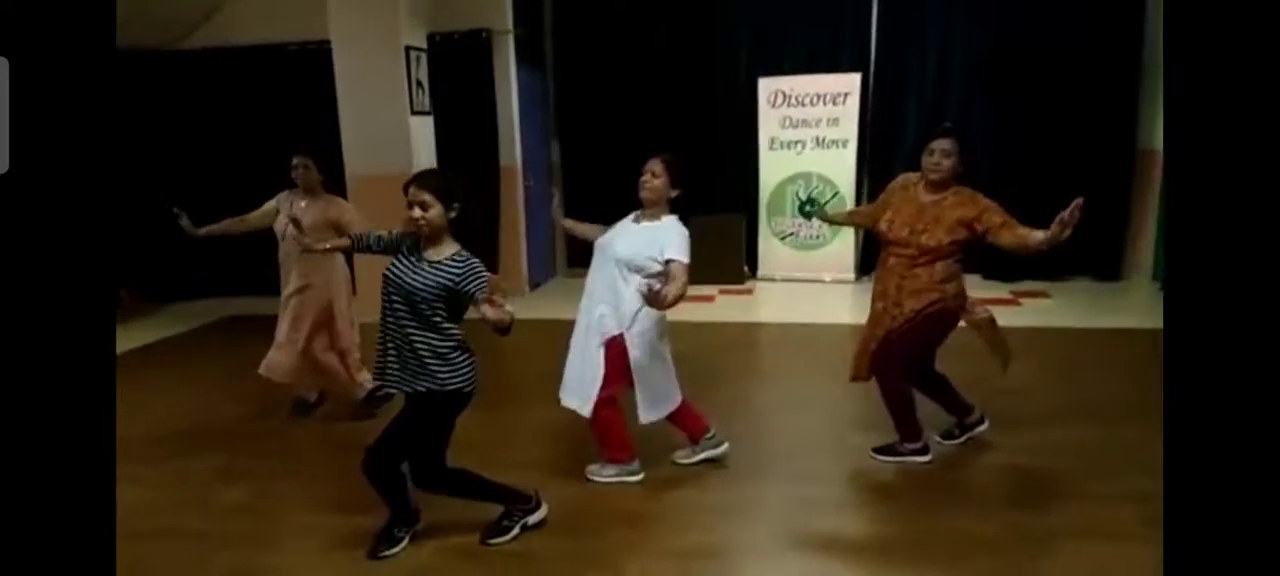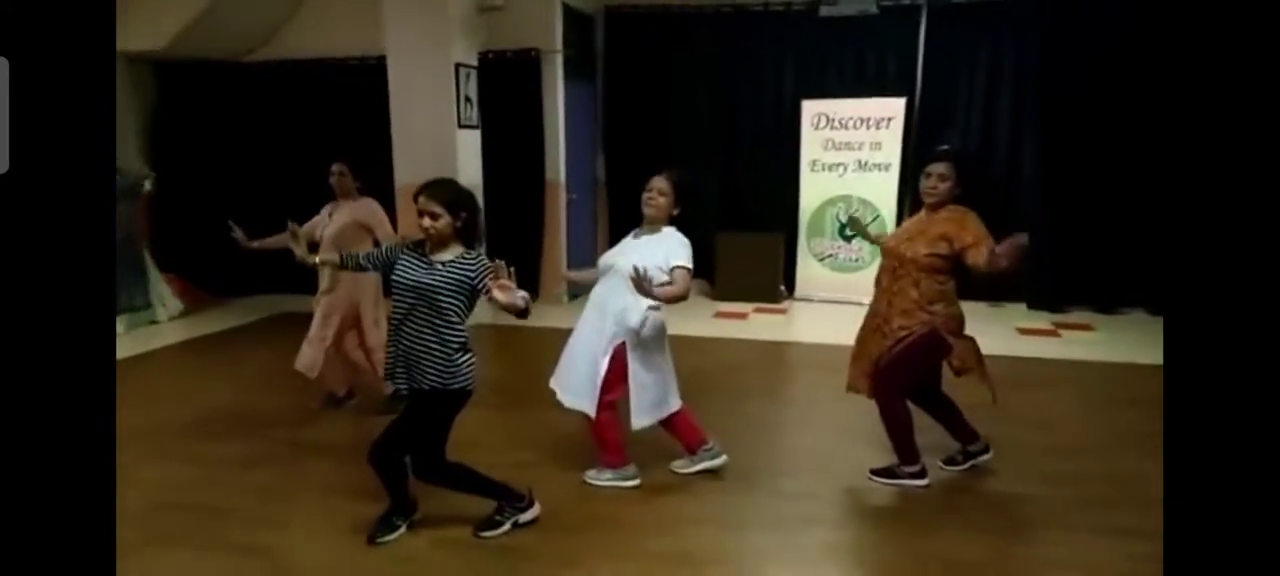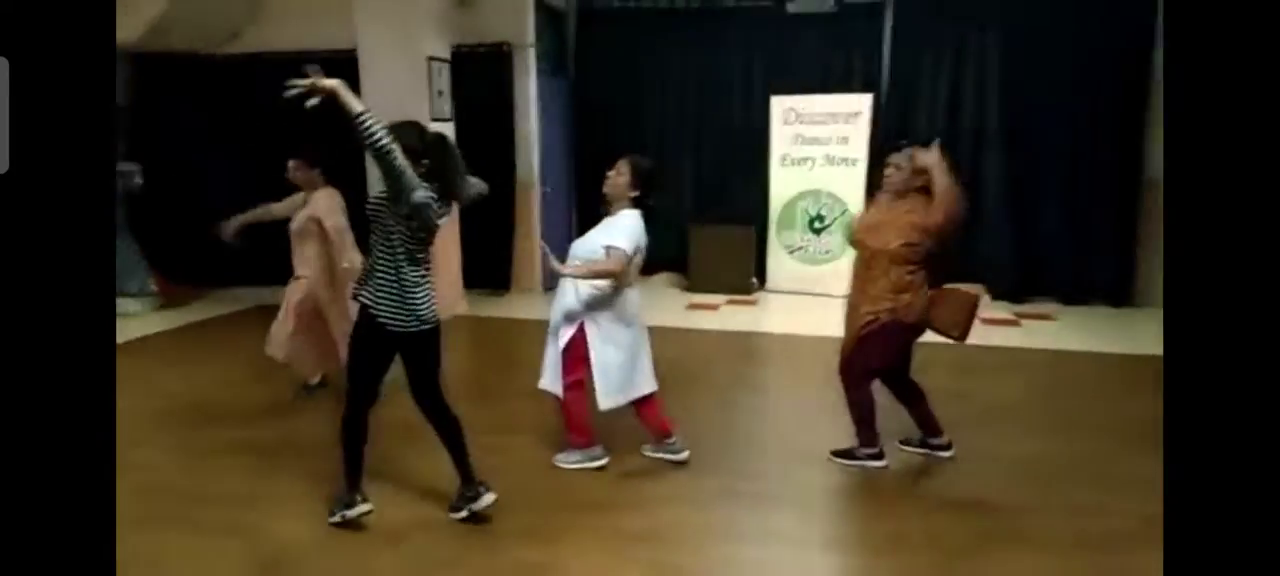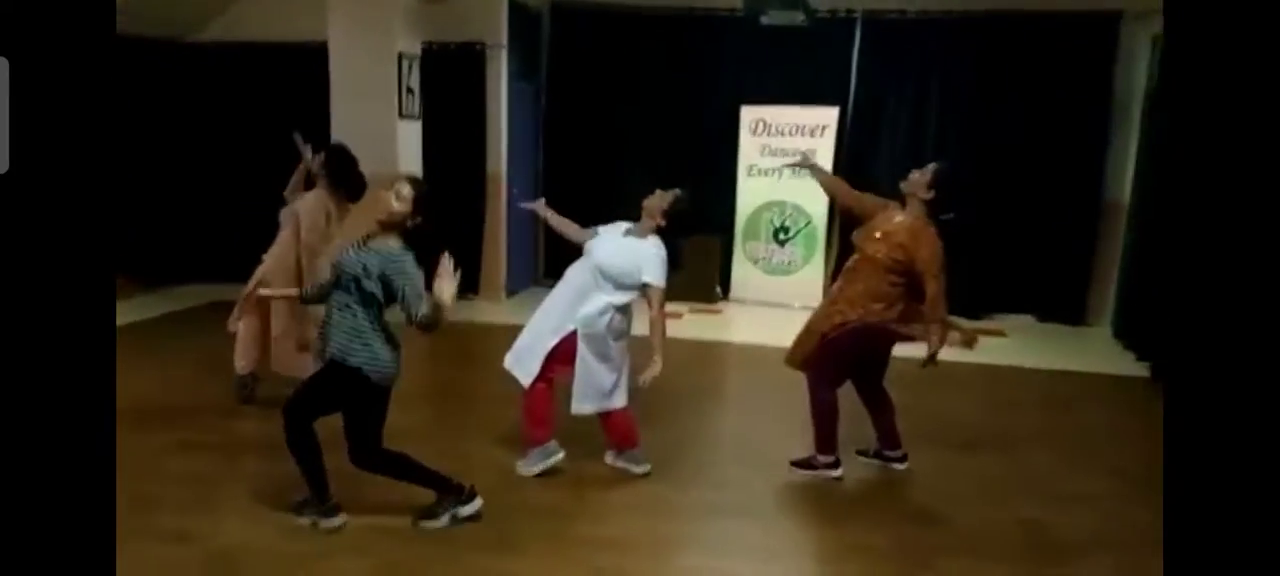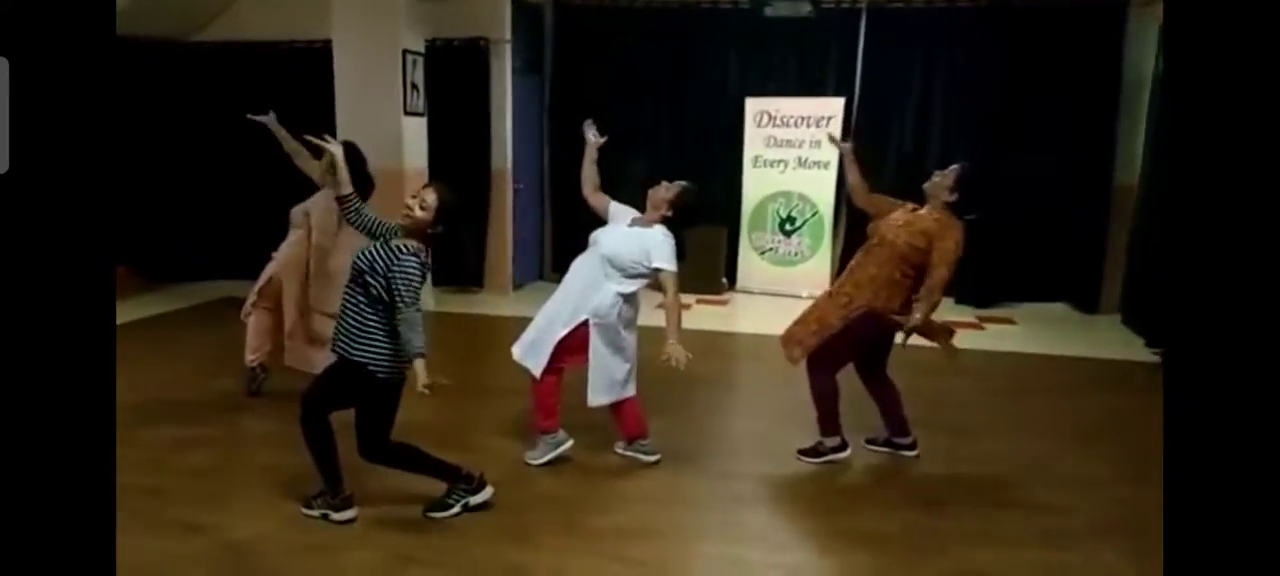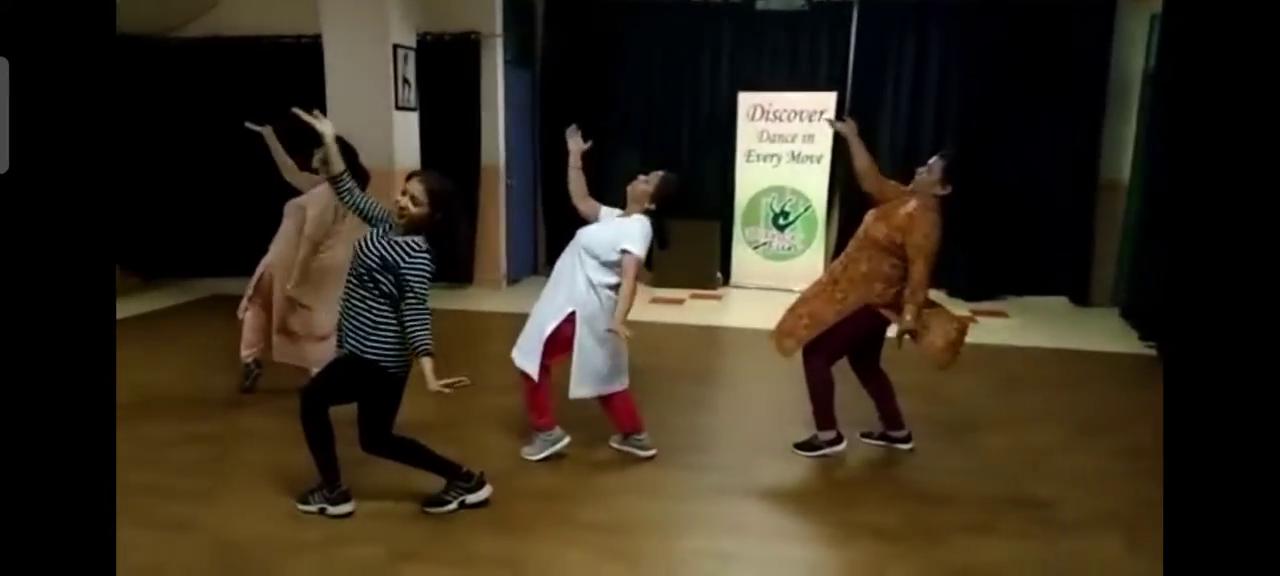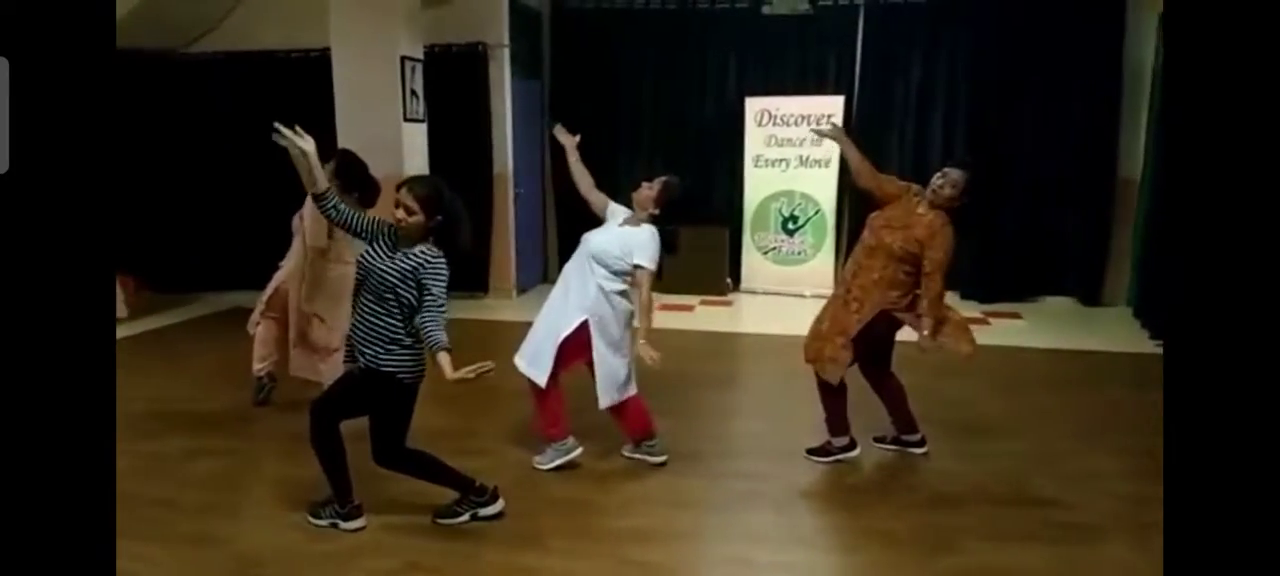
dt=0.7s
person 1, frame 1
left shoulder: (463, 266)
right shoulder: (406, 243)
left elbow: (502, 322)
right elbow: (370, 241)
left wrist: (497, 316)
right wrist: (323, 246)
left hip: (445, 383)
right hip: (420, 380)
left knee: (379, 459)
right knee: (429, 472)
left ankle: (403, 519)
right ankle: (521, 502)
person 1, frame 2
left shoulder: (473, 264)
right shoulder: (406, 253)
left elbow: (521, 305)
right elbow: (362, 260)
left wrist: (510, 299)
right wrist: (313, 258)
left hip: (447, 381)
right hip: (418, 377)
left knee: (384, 451)
right knee: (428, 463)
left ankle: (401, 508)
right ankle: (515, 501)
person 1, frame 3
left shoulder: (409, 195)
right shoulder: (434, 197)
left elbow: (379, 144)
right elbow: (475, 186)
left wrist: (339, 91)
left hip: (384, 314)
right hip: (419, 316)
left knee: (358, 400)
right knee: (431, 400)
left ankle: (351, 493)
right ankle: (471, 486)
person 1, frame 4
left shoulder: (400, 259)
right shoulder: (365, 244)
left elbow: (421, 319)
right elbow: (332, 288)
left wrist: (440, 304)
right wrist: (285, 293)
left hip: (361, 362)
right hip: (352, 359)
left knee: (296, 413)
right knee: (366, 452)
left ankle: (322, 504)
right ankle: (455, 494)
person 1, frame 5
left shoulder: (407, 256)
right shoulder: (395, 237)
left elbow: (408, 312)
right elbow: (355, 214)
left wrist: (420, 369)
right wrist: (339, 161)
left hip: (371, 359)
right hip: (370, 357)
left knee: (313, 405)
right knee: (375, 445)
left ankle: (336, 497)
right ankle: (465, 481)
person 1, frame 6
left shoulder: (416, 252)
right shoulder: (388, 224)
left elbow: (417, 313)
right elbow: (349, 194)
left wrist: (428, 372)
right wrist: (328, 139)
left hip: (377, 355)
right hip: (371, 352)
left knee: (312, 399)
right knee: (377, 439)
left ankle: (333, 492)
right ankle: (465, 480)
person 1, frame 7
left shoulder: (431, 261)
right shoulder: (384, 234)
left elbow: (432, 316)
right elbow: (335, 212)
left wrist: (447, 367)
right wrist: (311, 157)
left hip: (392, 368)
right hip: (376, 363)
left knee: (323, 414)
right knee: (389, 451)
left ankle: (344, 507)
right ankle: (477, 494)
person 2, frame 1
left shoulder: (968, 204)
right shoulder: (903, 186)
left elbow: (1010, 232)
right elbow: (872, 215)
left wrist: (1049, 237)
right wrist: (833, 218)
left hip: (934, 303)
right hip: (895, 299)
left knee: (886, 364)
right knee: (916, 368)
left ankle: (913, 444)
right ankle: (970, 417)
person 2, frame 2
left shoulder: (960, 220)
right shoulder: (924, 215)
left elbow: (979, 252)
left wrist: (994, 259)
right wrist: (869, 236)
left hip: (929, 325)
right hip: (903, 321)
left knee: (886, 385)
right knee: (923, 390)
left ankle: (911, 468)
right ankle: (975, 446)
person 2, frame 3
left shoulder: (924, 212)
right shoulder: (886, 200)
left elbow: (951, 213)
left wrist: (937, 164)
left hip: (896, 313)
right hip: (877, 308)
left knee: (854, 371)
right knee: (895, 375)
left ankle: (869, 450)
right ankle: (935, 438)
person 2, frame 4
left shoulder: (922, 234)
right shoulder: (888, 211)
left elbow: (934, 286)
right elbow: (848, 195)
left wrist: (935, 335)
right wrist: (814, 168)
left hip: (868, 320)
right hip: (860, 315)
left knee: (820, 377)
right knee: (868, 383)
left ankle: (826, 458)
right ankle: (892, 451)
person 2, frame 5
left shoulder: (946, 228)
right shoulder: (905, 211)
left elbow: (940, 273)
right elbow: (863, 198)
left wrist: (921, 313)
right wrist: (847, 157)
left hip: (873, 310)
right hip: (864, 304)
left knee: (819, 364)
right knee: (872, 372)
left ankle: (833, 442)
right ankle: (901, 438)
person 2, frame 6
left shoulder: (923, 216)
right shoulder: (906, 200)
left elbow: (919, 268)
right elbow: (871, 180)
left wrist: (910, 315)
right wrist: (852, 137)
left hip: (868, 303)
right hip: (862, 298)
left knee: (815, 355)
right knee: (866, 365)
left ankle: (828, 436)
right ankle: (897, 432)
person 2, frame 7
left shoulder: (939, 229)
right shoulder: (907, 196)
left elbow: (932, 281)
right elbow: (869, 178)
left wrist: (928, 328)
right wrist: (842, 139)
left hip: (879, 308)
right hip: (862, 300)
left knee: (827, 362)
right knee: (877, 370)
left ankle: (841, 442)
right ankle: (910, 436)
person 3, frame 1
left shoulder: (673, 231)
right shoulder: (633, 219)
left elbow: (678, 281)
right elbow: (604, 236)
left wrist: (662, 302)
right wrist: (563, 222)
left hip: (626, 327)
right hip: (607, 320)
left knee: (597, 393)
right knee: (656, 388)
left ankle: (622, 461)
right ankle: (705, 438)
person 3, frame 2
left shoulder: (675, 242)
right shoulder: (633, 237)
left elbow: (682, 289)
right elbow: (612, 275)
left wrist: (651, 292)
right wrist: (571, 276)
left hip: (630, 335)
right hip: (607, 330)
left knee: (598, 398)
right knee: (657, 397)
left ankle: (618, 467)
right ankle: (703, 450)
person 3, frame 3
left shoulder: (625, 223)
right shoulder: (621, 219)
left elbow: (613, 267)
left wrist: (567, 270)
left hip: (596, 315)
right hip: (614, 314)
left knee: (569, 379)
right knee: (631, 380)
left ankle: (586, 448)
right ankle: (668, 442)
person 3, frame 4
left shoulder: (652, 253)
right shoulder: (622, 230)
left elbow: (656, 310)
right elbow: (581, 235)
left wrist: (657, 358)
right wrist: (546, 213)
left hip: (587, 325)
right hip: (571, 314)
left knee: (535, 373)
right knee: (605, 388)
left ankle: (542, 446)
right ankle: (628, 451)
person 3, frame 5
left shoulder: (659, 240)
right shoulder: (625, 216)
left elbow: (671, 292)
right elbow: (591, 194)
left wrist: (672, 340)
right wrist: (592, 149)
left hip: (596, 315)
right hip: (579, 306)
left knee: (542, 363)
right knee: (615, 377)
left ankle: (550, 435)
right ankle: (638, 440)
person 3, frame 6
left shoulder: (638, 227)
right shoulder: (614, 217)
left elbow: (629, 276)
right elbow: (580, 200)
left wrist: (618, 319)
right wrist: (575, 155)
left hip: (582, 308)
right hip: (573, 303)
left knee: (532, 361)
right knee: (605, 374)
left ankle: (547, 432)
right ankle: (634, 435)
person 3, frame 7
left shoulder: (645, 236)
right shoulder: (619, 217)
left elbow: (643, 289)
right elbow: (588, 190)
left wrist: (642, 339)
right wrist: (570, 149)
left hip: (591, 315)
right hip: (579, 309)
left knee: (541, 369)
right knee: (614, 381)
left ankle: (559, 441)
right ankle: (646, 442)
person 4, frame 1
left shoulder: (333, 206)
right shoulder: (284, 200)
right elbow: (246, 222)
right wrist: (199, 231)
left hip: (321, 284)
right hip: (296, 285)
left knee: (291, 343)
right knee: (318, 344)
left ankle: (310, 394)
right ankle: (365, 390)
person 4, frame 2
left shoulder: (366, 206)
right shoulder: (328, 211)
left elbow: (390, 241)
right elbow: (298, 235)
right wrist: (253, 244)
left hip: (355, 285)
right hip: (334, 286)
left knee: (323, 340)
right knee: (348, 342)
left ankle: (341, 389)
person 4, frame 3
left shoulder: (326, 198)
right shoulder: (305, 198)
left elbow: (338, 229)
right elbow: (273, 209)
left wrist: (348, 266)
right wrist: (238, 221)
left hip: (323, 276)
right hip: (313, 275)
person 4, frame 4
left shoulder: (315, 201)
right shoulder: (336, 200)
left elbow: (309, 247)
right elbow: (291, 194)
right wrist: (305, 163)
left hip: (285, 270)
left knee: (252, 314)
right knee: (307, 332)
left ankle: (246, 376)
person 4, frame 5
left shoulder: (325, 201)
left elbow: (321, 247)
right elbow: (301, 158)
left wrist: (315, 292)
right wrist: (274, 126)
left hip: (297, 266)
right hip: (335, 272)
left knee: (262, 307)
right knee: (324, 325)
left ankle: (255, 367)
person 4, frame 6
left shoulder: (323, 195)
right shoulder: (322, 187)
left elbow: (310, 242)
right elbow: (291, 173)
left wrist: (294, 282)
right wrist: (269, 136)
left hip: (298, 268)
right hip: (328, 270)
left knee: (258, 306)
right knee: (318, 322)
left ankle: (251, 362)
person 4, frame 7
left shoulder: (317, 204)
right shoulder: (351, 204)
left elbow: (315, 253)
right elbow: (315, 185)
left wrist: (307, 297)
right wrist: (295, 152)
left hip: (318, 282)
right hip: (342, 282)
left knee: (270, 318)
right knee: (331, 337)
left ankle: (263, 375)
